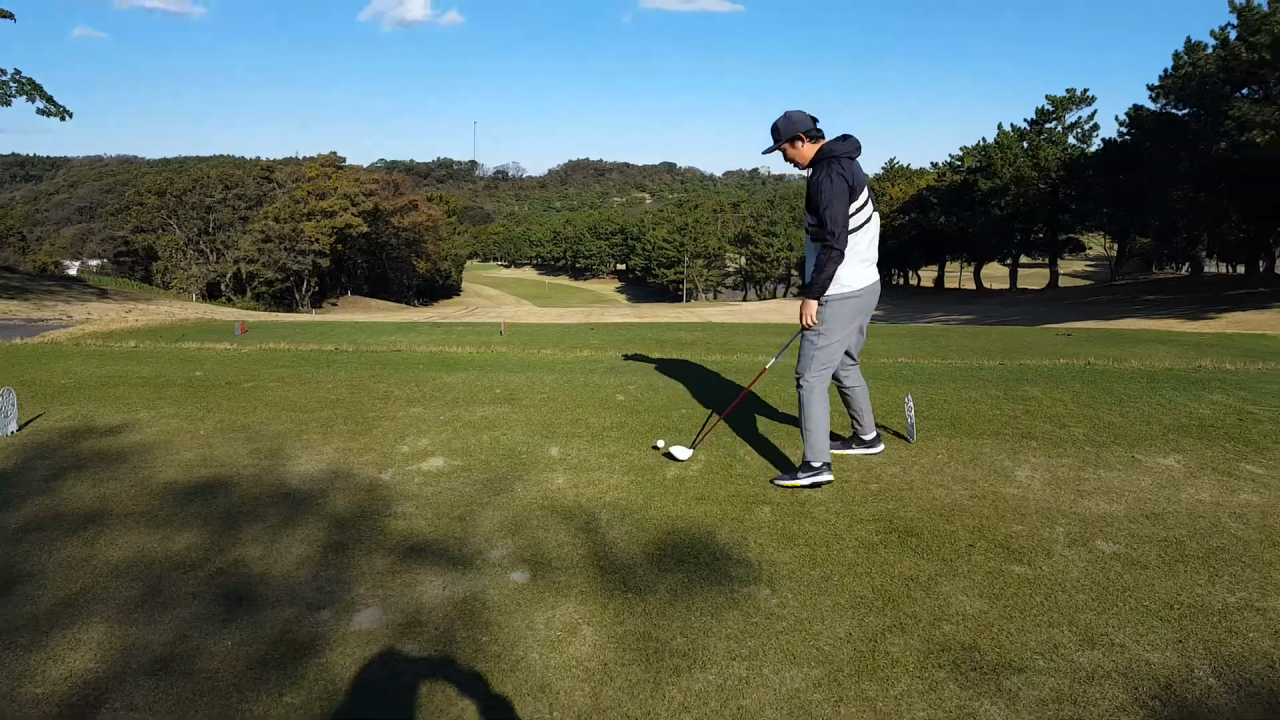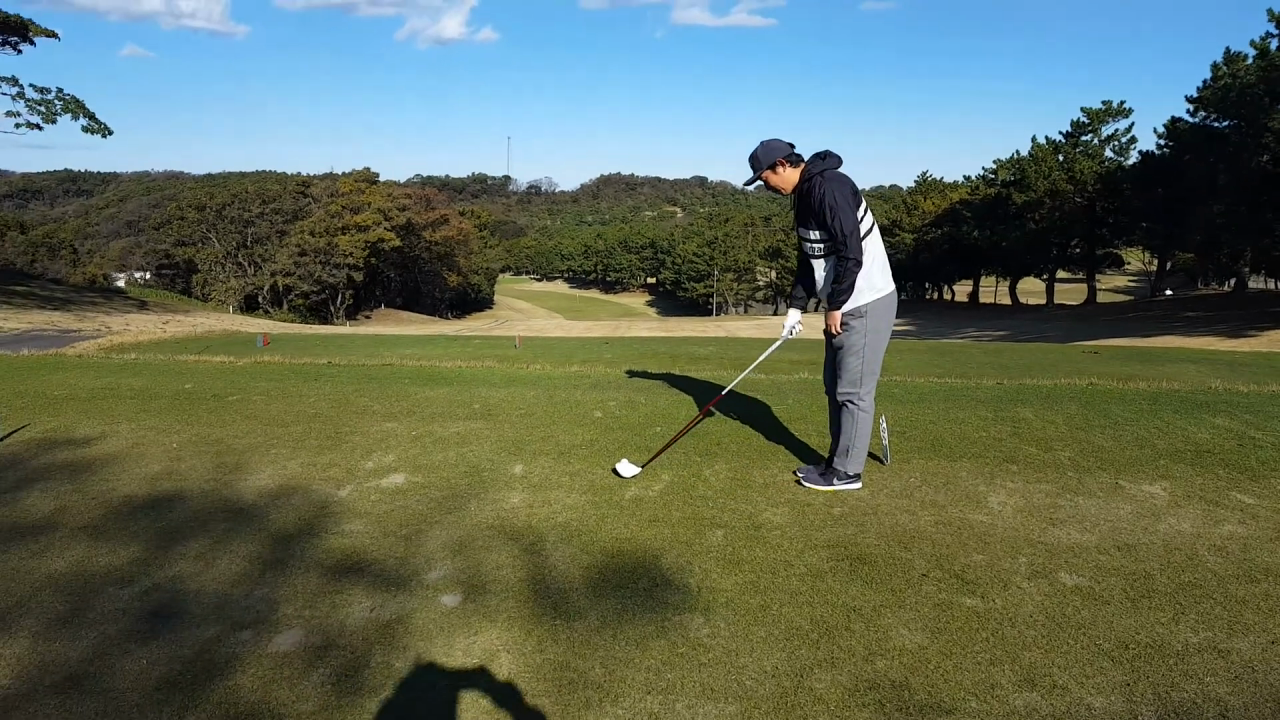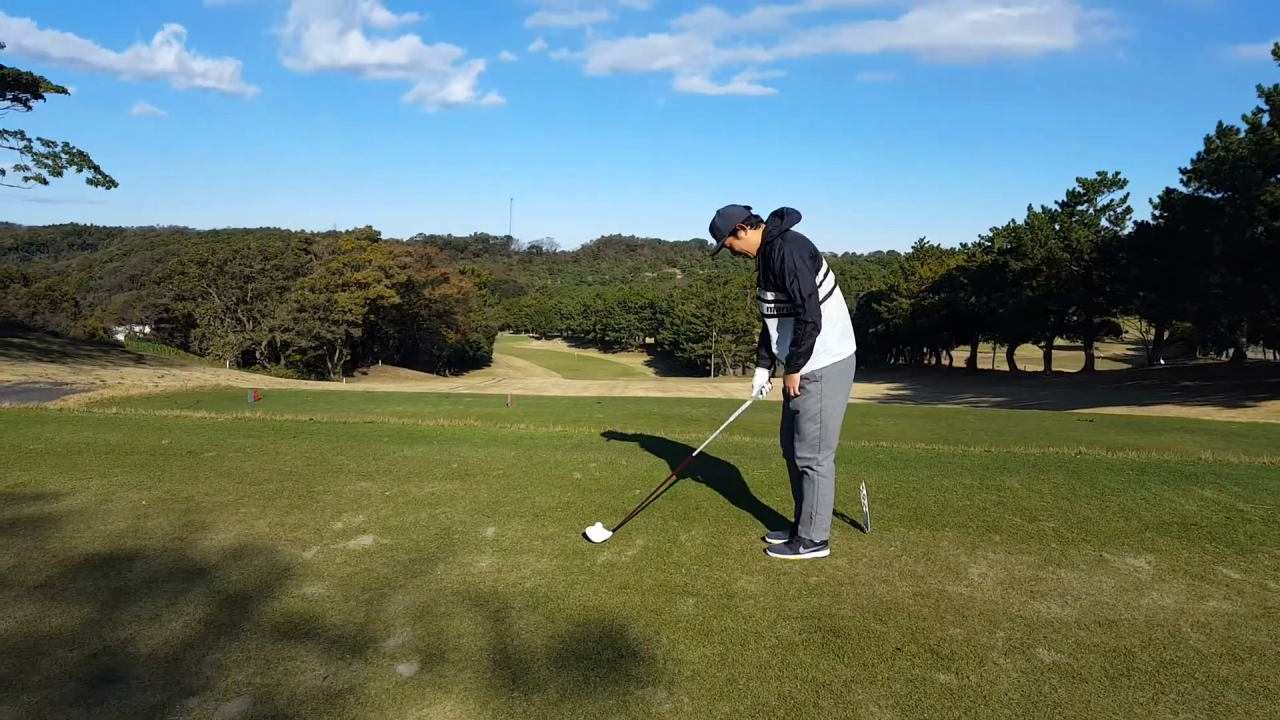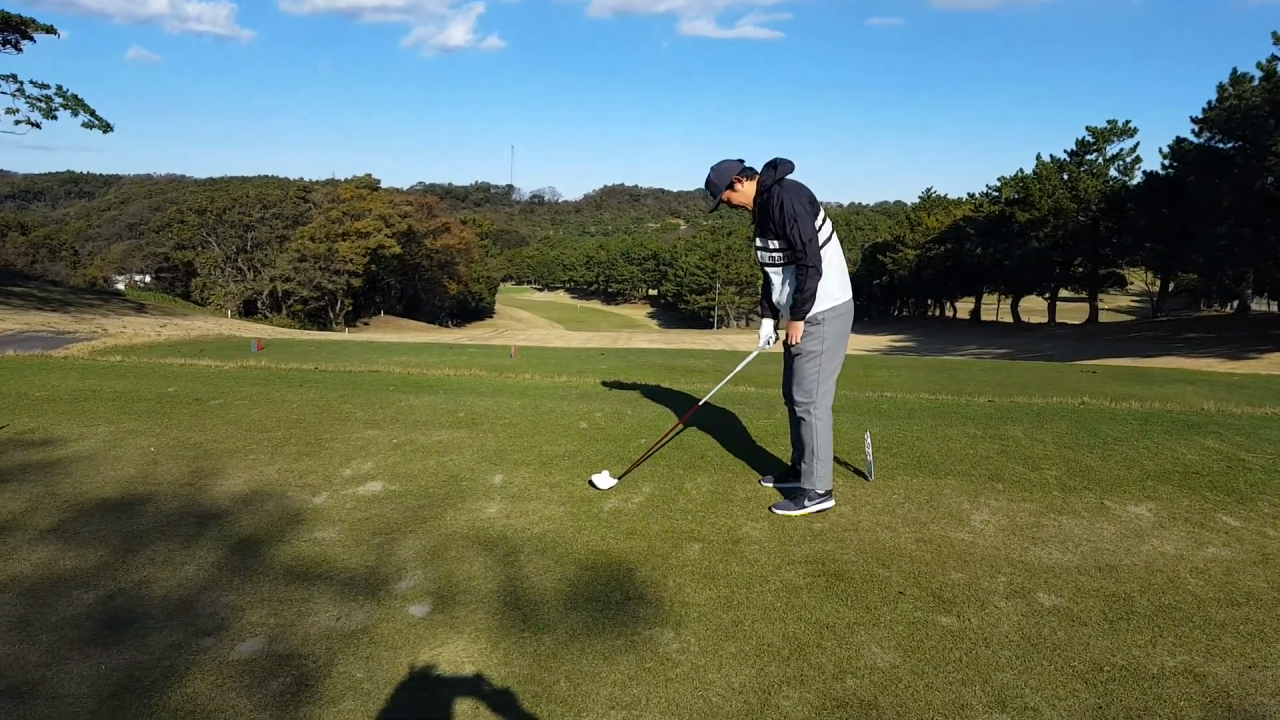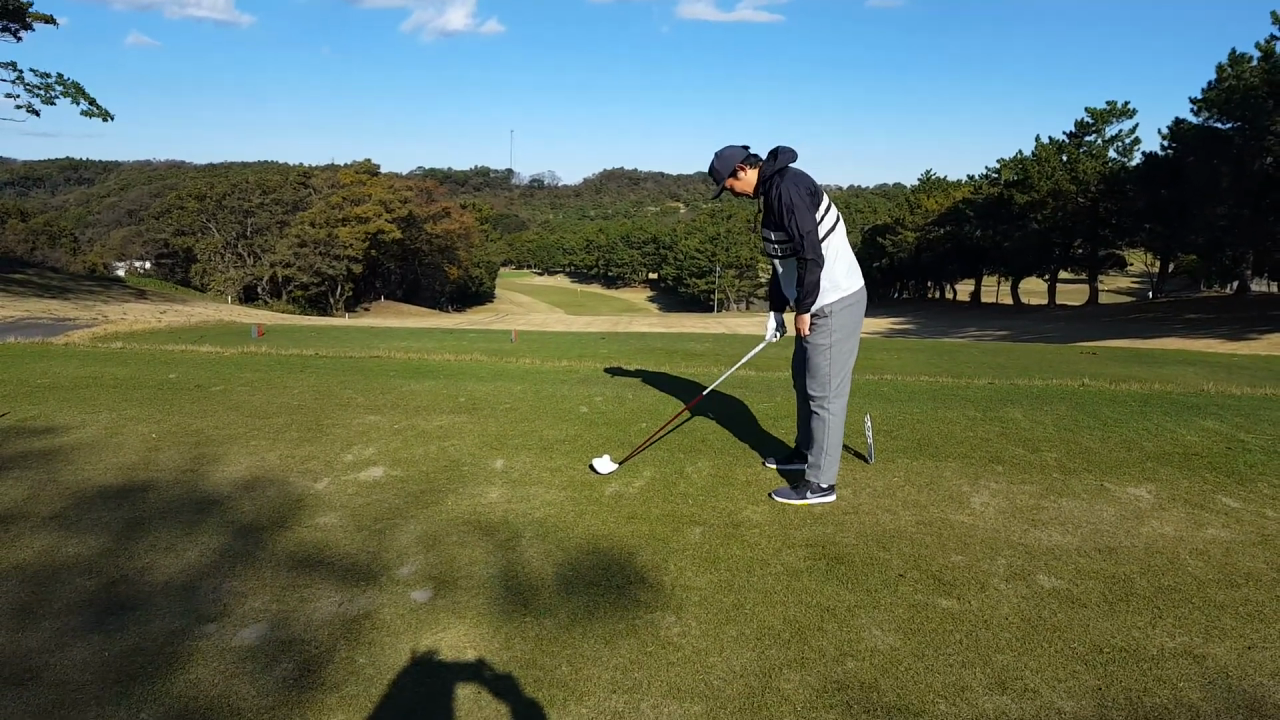
dt=1s
person 1, frame 1
left shoulder: (828, 174)
right shoulder: (841, 166)
left elbow: (833, 244)
left wrist: (811, 295)
left hip: (841, 291)
right hip: (860, 285)
left knee: (812, 376)
right knee: (841, 364)
left ankle: (814, 464)
right ankle: (866, 435)
person 1, frame 2
left shoulder: (829, 187)
right shoulder: (803, 196)
left elbow: (852, 254)
right elbow: (808, 258)
left wrist: (835, 306)
right wrist: (796, 307)
left hip: (865, 302)
right hip: (845, 302)
left knee: (854, 390)
right knee: (836, 386)
left ankle: (847, 472)
right ankle: (837, 461)
person 1, frame 3
left shoulder: (789, 250)
right shoulder: (768, 254)
left elbow: (810, 318)
right elbow: (774, 317)
left wrist: (793, 369)
right wrist: (764, 366)
left hip: (823, 364)
right hip: (804, 364)
left knee: (813, 454)
right knee: (792, 447)
left ankle: (813, 539)
right ankle: (803, 525)
person 1, frame 4
left shoulder: (787, 196)
right shoulder: (764, 206)
left elbow: (811, 262)
right elbow: (773, 268)
left wrist: (797, 317)
right wrist: (769, 317)
left hip: (823, 312)
right hip: (806, 312)
left knee: (811, 399)
right knee: (795, 394)
left ankle: (818, 491)
right ankle: (801, 471)
person 1, frame 5
left shoulder: (788, 187)
right shoulder: (772, 191)
left elbow: (811, 255)
right elbow: (784, 258)
left wrist: (803, 309)
right wrist: (776, 311)
left hip: (834, 302)
right hip: (819, 302)
left knee: (825, 391)
right knee: (804, 380)
left ankle: (820, 482)
right ankle: (806, 452)
